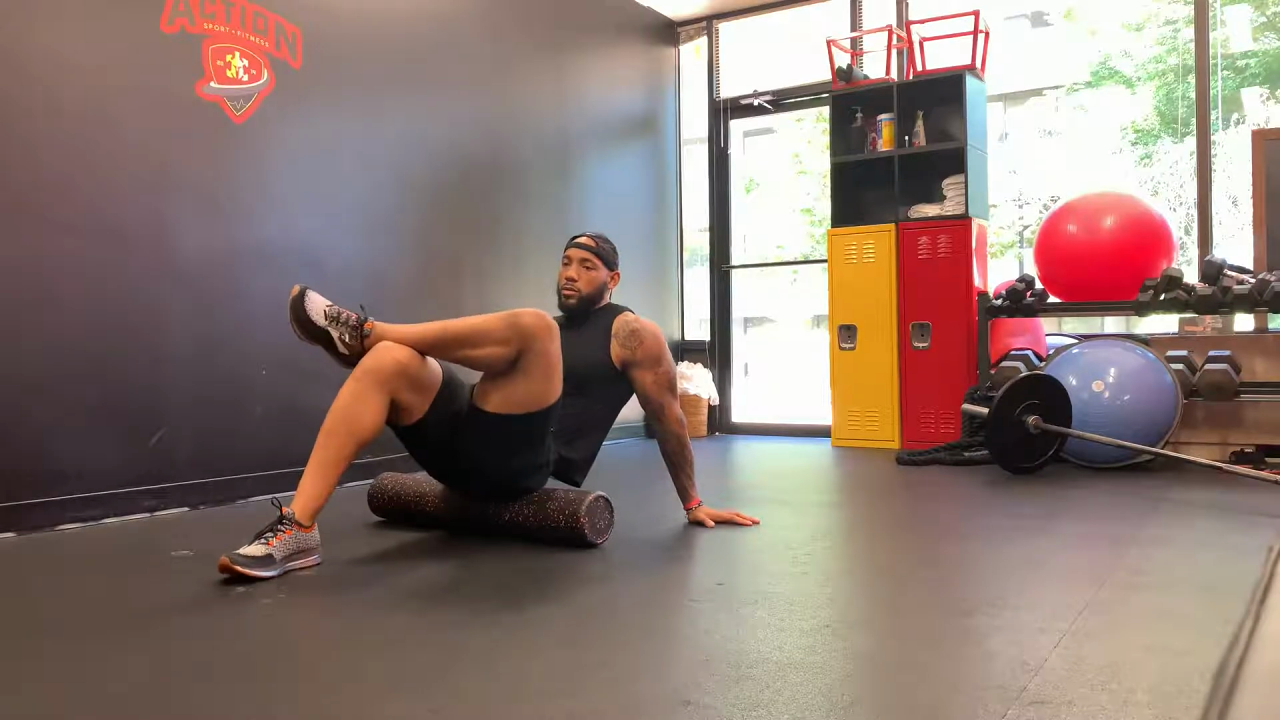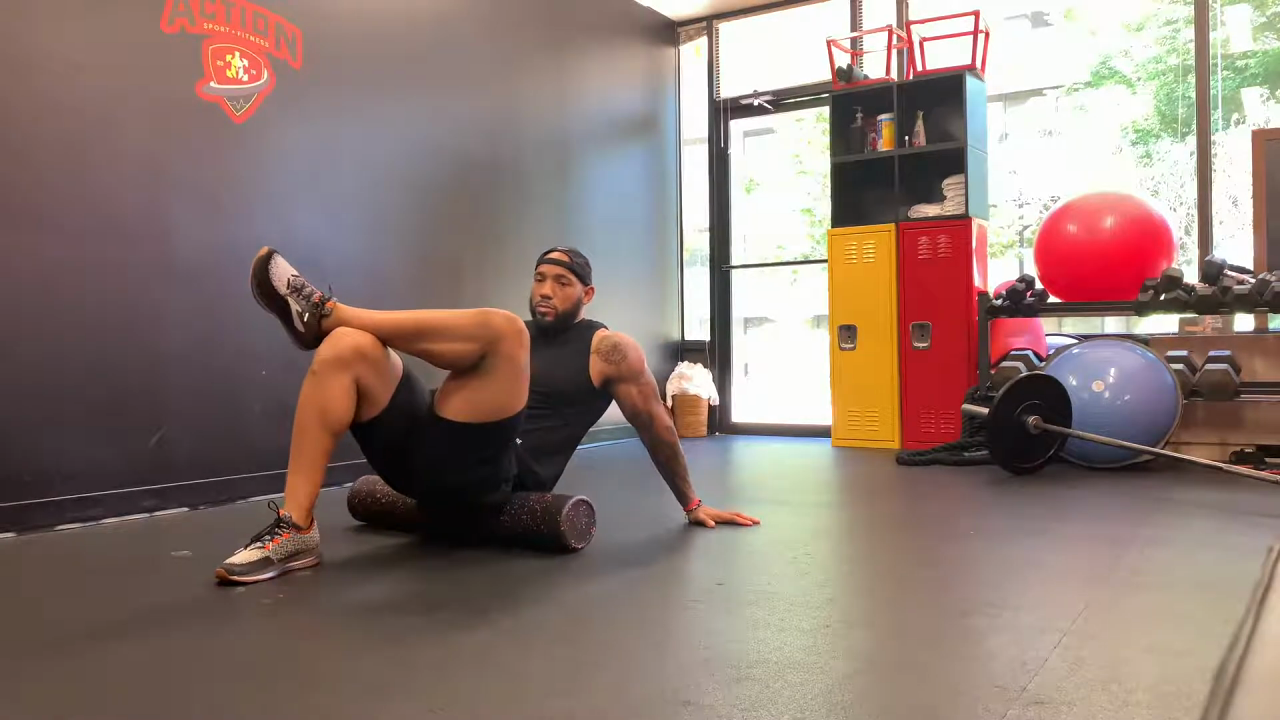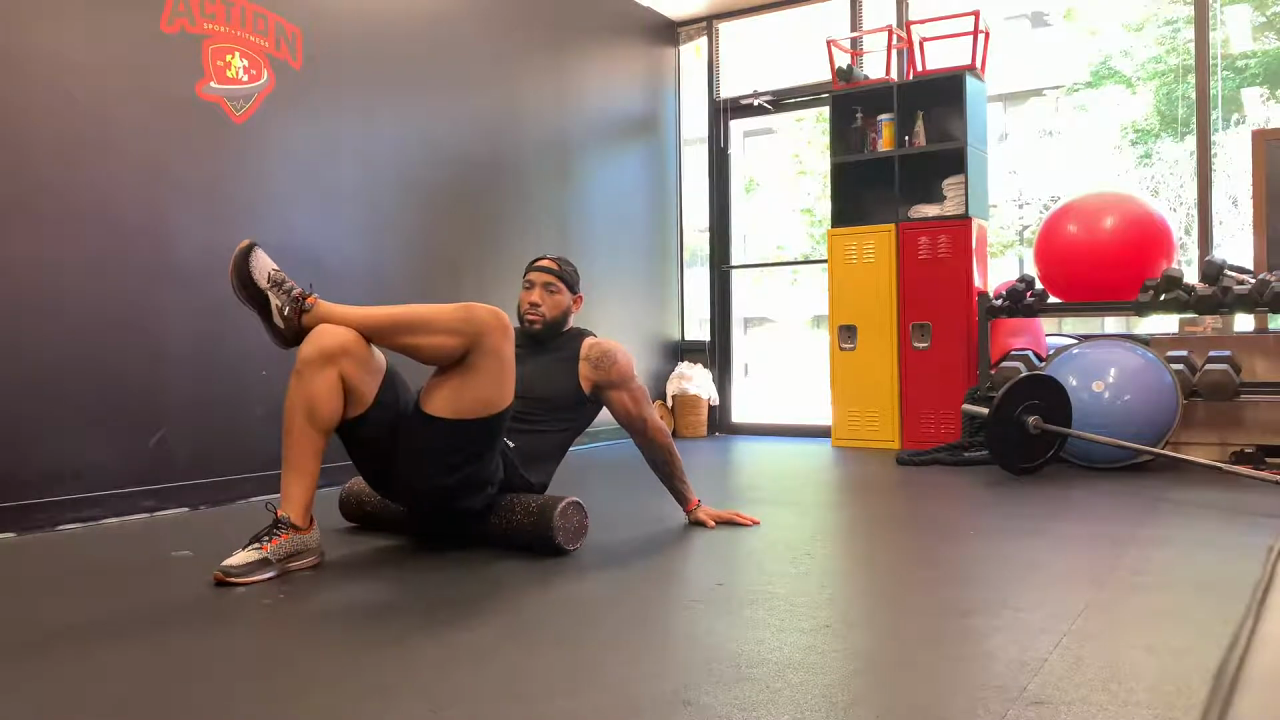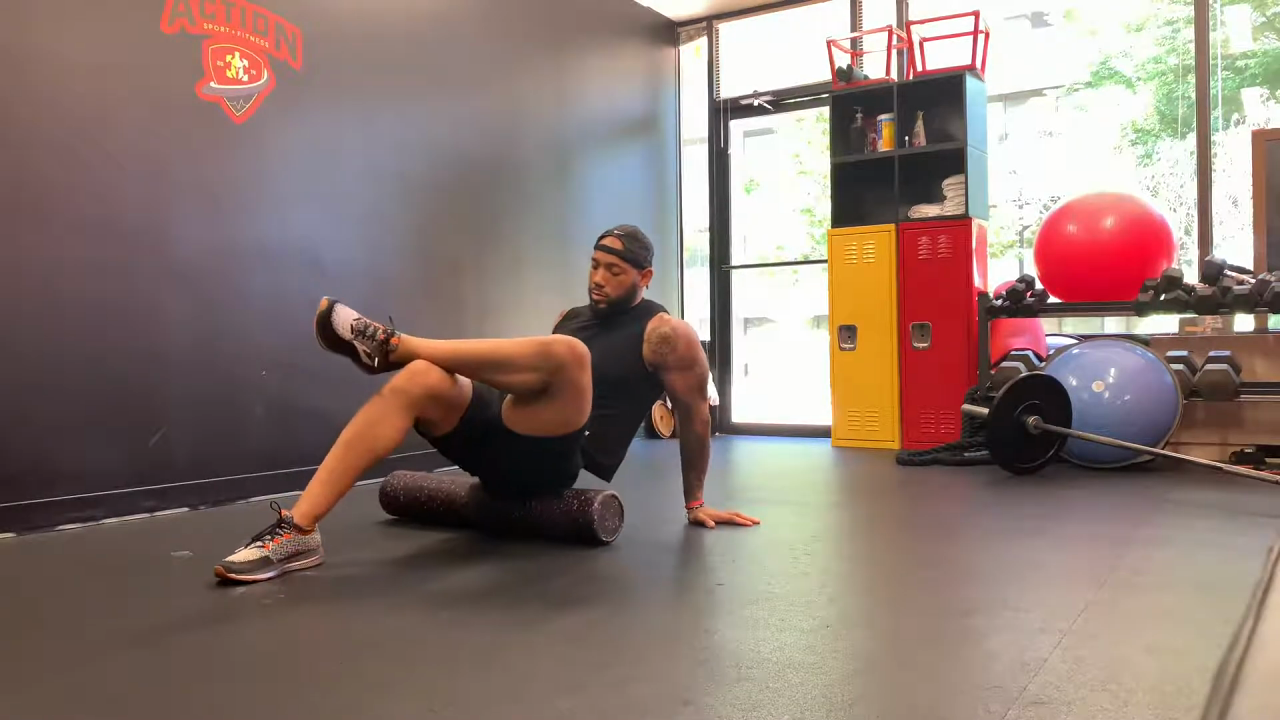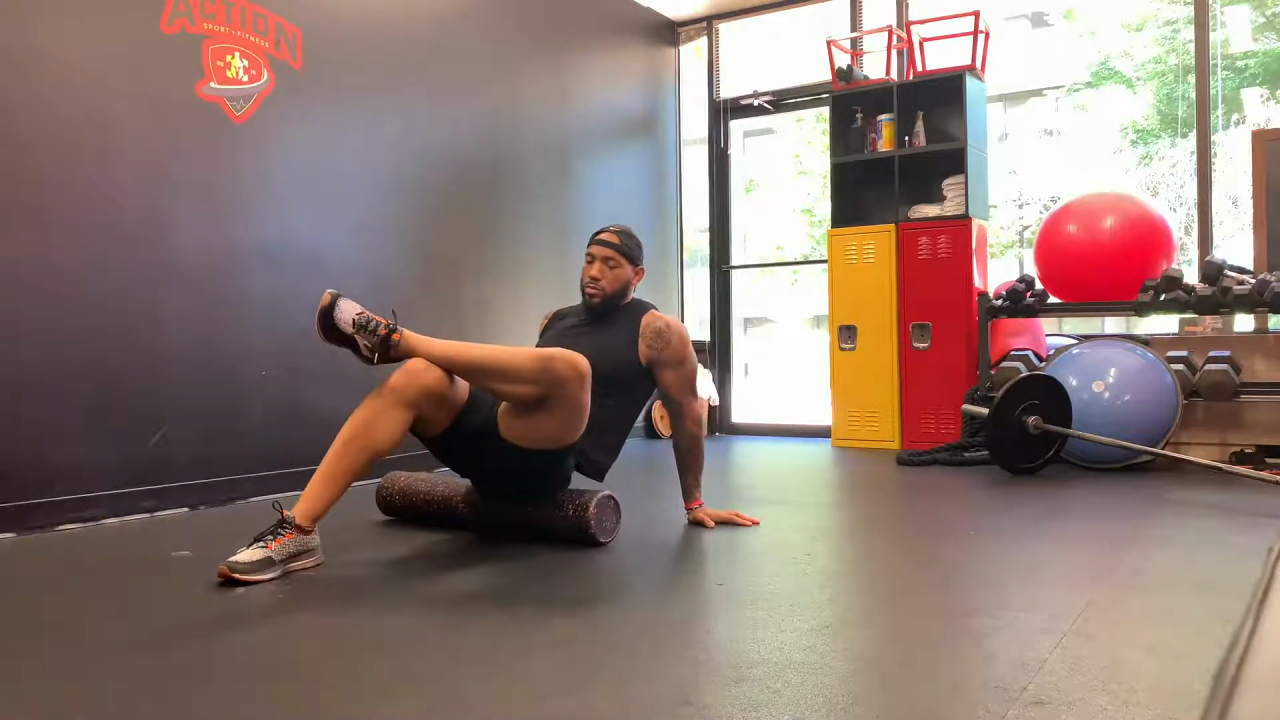
dt=1s
person 1, frame 1
left shoulder: (632, 334)
right shoulder: (551, 332)
left elbow: (668, 417)
left wrist: (692, 503)
left hip: (518, 461)
right hip: (472, 448)
left knee: (532, 327)
right knee: (388, 363)
left ankle: (364, 332)
right ankle: (298, 528)
person 1, frame 2
left shoulder: (609, 349)
right shoulder: (517, 343)
left elbow: (655, 426)
left wrist: (692, 503)
left hip: (481, 471)
right hip: (429, 451)
left knee: (501, 328)
right knee: (347, 348)
left ankle: (324, 313)
right ankle: (295, 529)
person 1, frame 3
left shoulder: (596, 357)
right shoulder: (505, 345)
left elbow: (649, 429)
left wrist: (690, 504)
left hip: (467, 474)
right hip: (413, 454)
left knee: (486, 322)
right knee: (329, 346)
left ankle: (303, 310)
right ankle: (294, 530)
person 1, frame 4
left shoulder: (665, 334)
right shoulder: (572, 318)
left elbow: (694, 415)
left wrist: (695, 502)
left hip: (551, 460)
right hip: (502, 435)
left knee: (566, 352)
right knee: (419, 381)
left ankle: (393, 344)
right ankle: (298, 530)
person 1, frame 5
left shoulder: (657, 332)
right shoulder: (558, 319)
left elbow: (687, 415)
left wrist: (694, 502)
left hip: (544, 462)
right hip: (493, 435)
left knee: (569, 366)
right knee: (417, 378)
left ankle: (396, 338)
right ankle: (298, 531)
